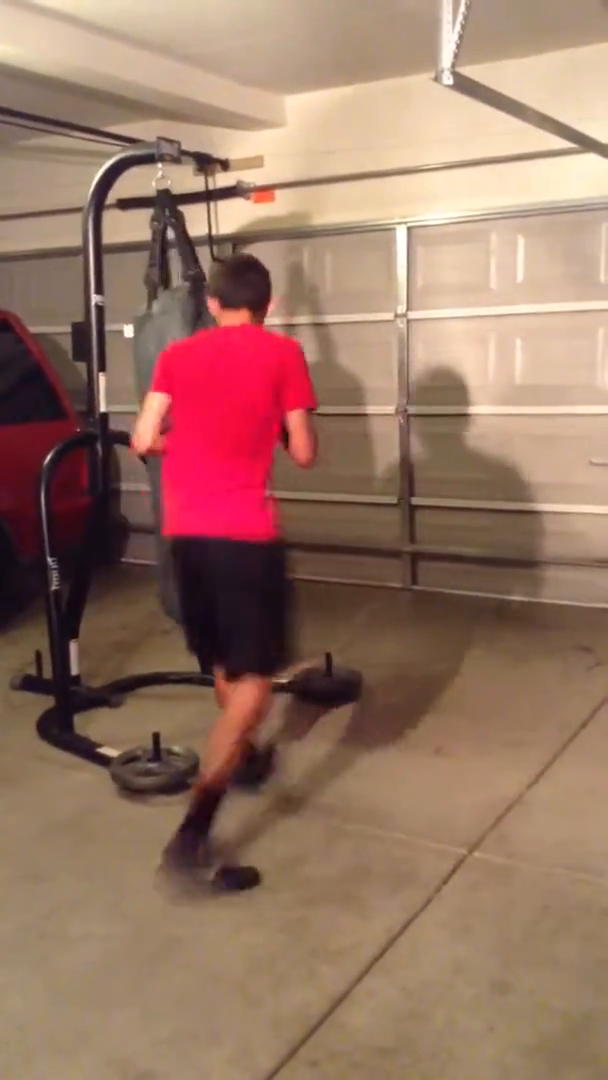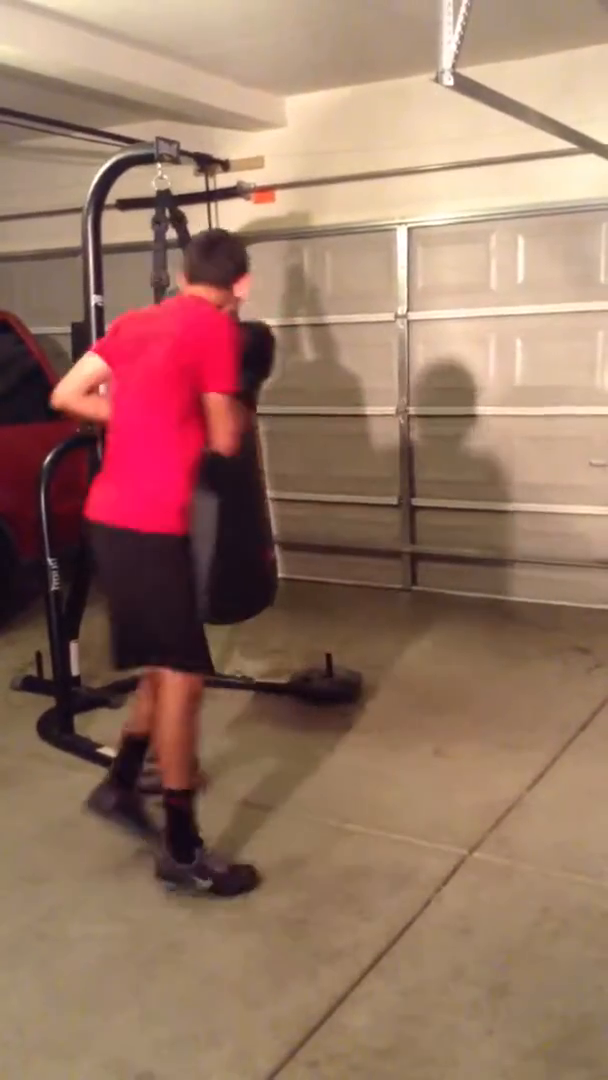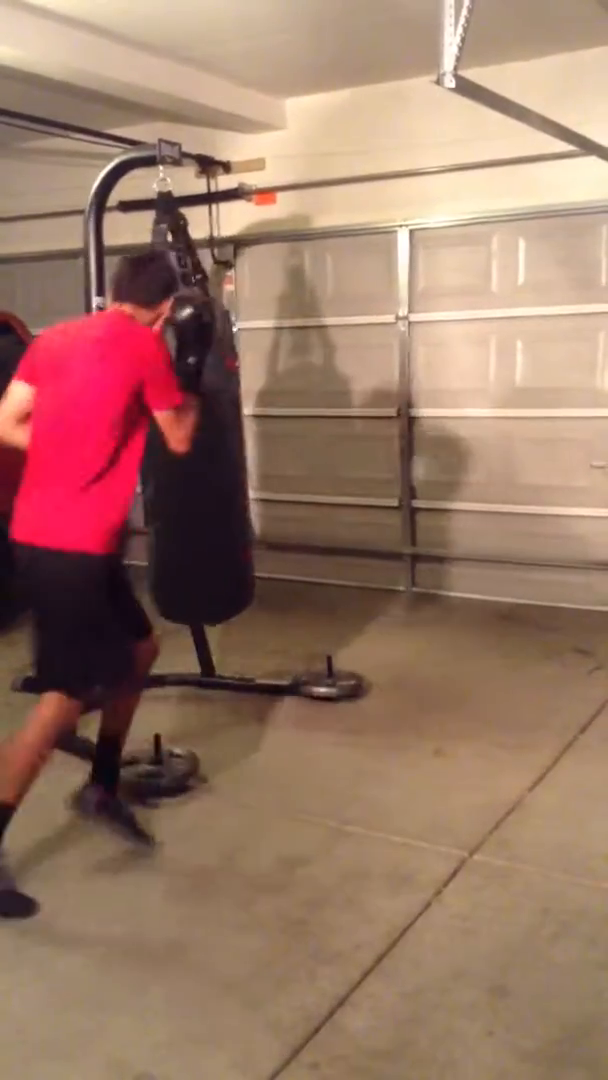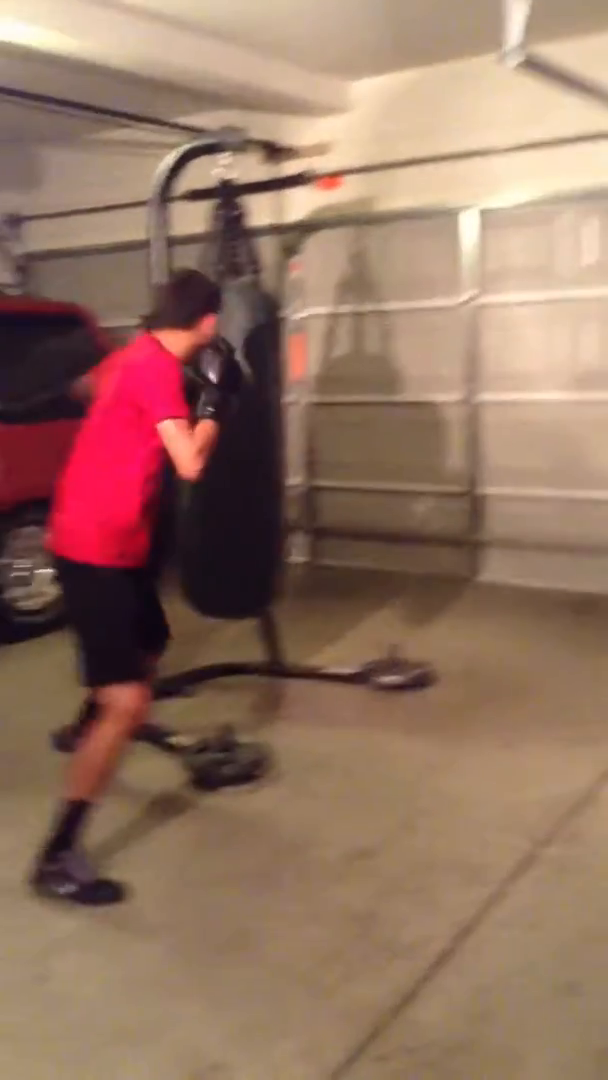
dt=0.3s
person 1, frame 1
left shoulder: (178, 356)
right shoulder: (283, 354)
left elbow: (144, 441)
right elbow: (304, 452)
left hip: (185, 532)
right hip: (246, 535)
left knee: (224, 663)
right knee: (254, 682)
left ankle: (221, 774)
right ankle: (192, 834)
person 1, frame 2
left shoulder: (134, 323)
right shoulder: (215, 329)
left elbow: (66, 396)
right elbow: (225, 440)
right wrist: (240, 393)
left hip: (107, 515)
right hip: (151, 525)
left knee: (167, 663)
right knee: (182, 675)
left ankle: (119, 784)
right ankle: (183, 852)
person 1, frame 3
right shoulder: (147, 346)
right elbow: (181, 441)
right wrist: (193, 382)
right hip: (75, 545)
left knee: (139, 646)
right knee: (65, 695)
left ankle: (103, 784)
person 1, frame 4
left shoulder: (126, 360)
right shoulder: (159, 370)
right elbow: (189, 463)
right wrist: (217, 403)
left hip: (96, 540)
right hip: (96, 552)
left knee: (144, 644)
right knee: (134, 696)
left ankle: (88, 730)
right ankle: (59, 858)
